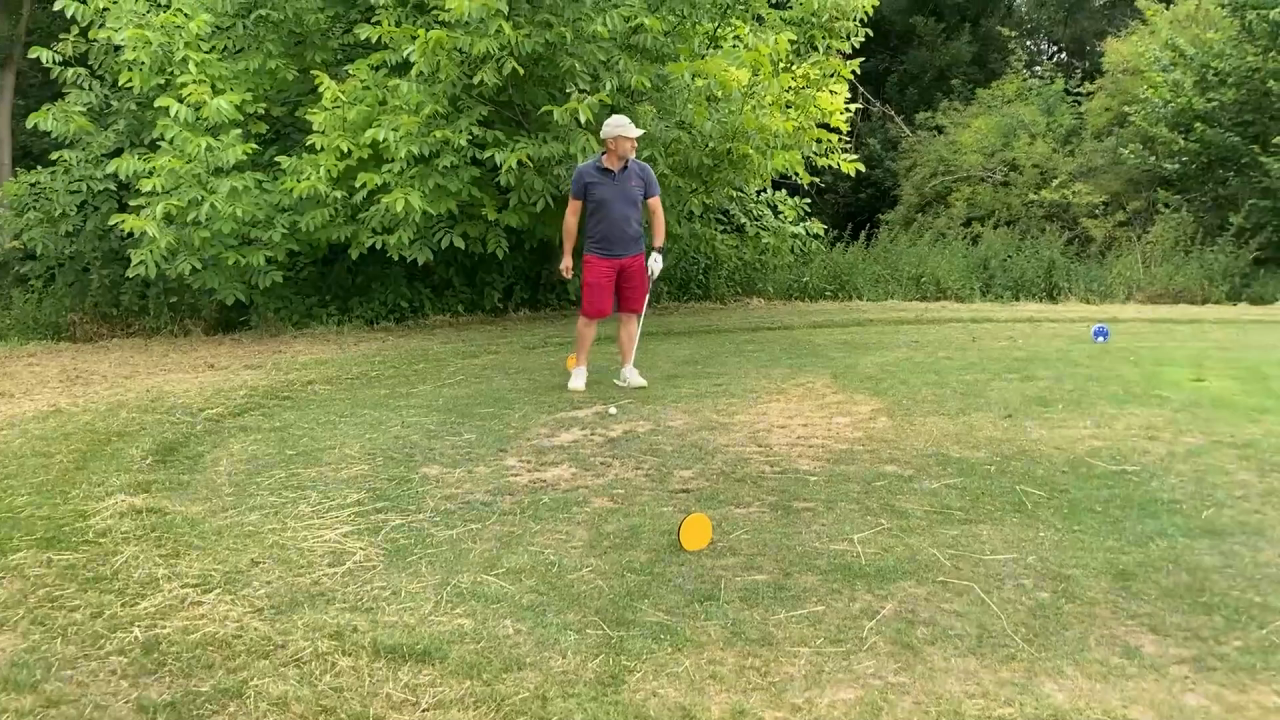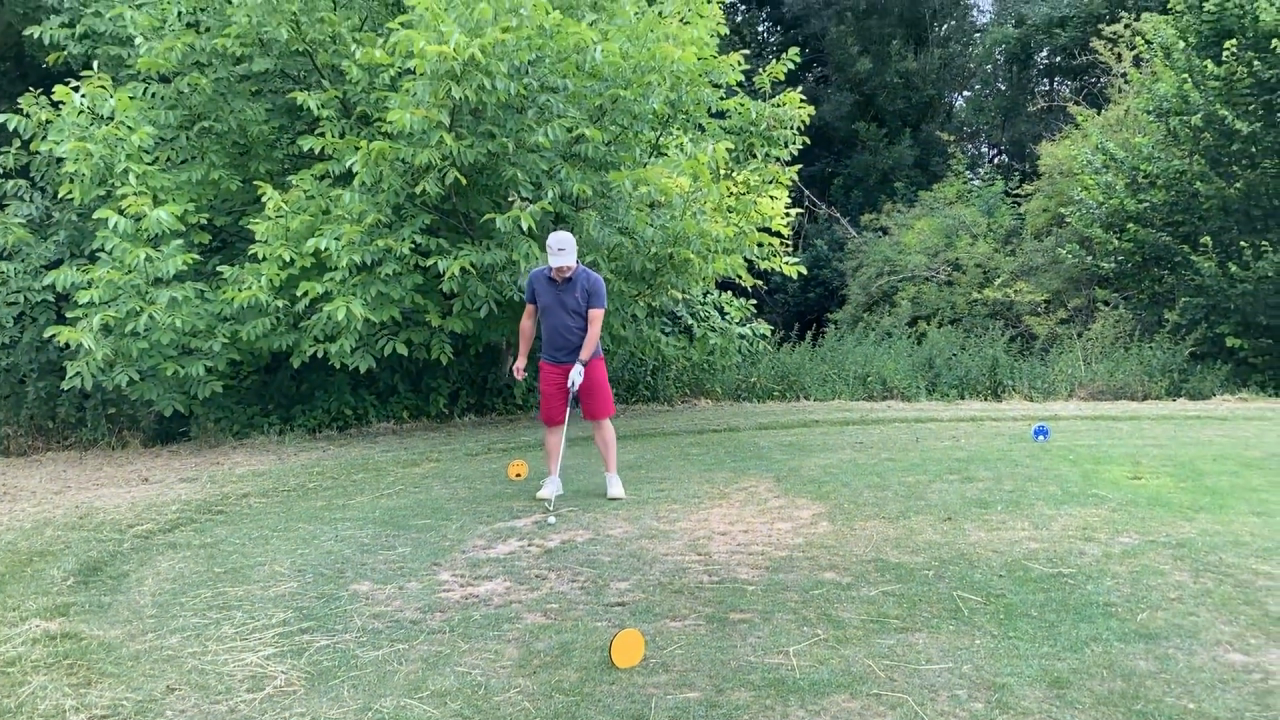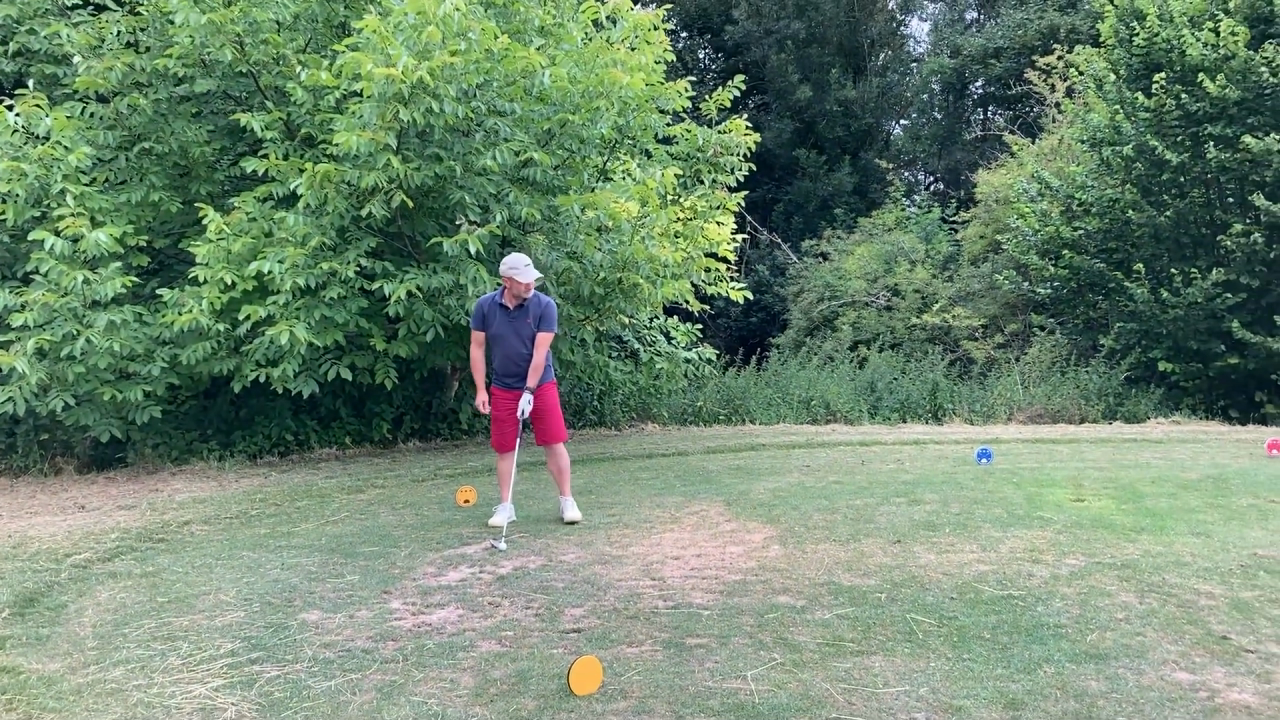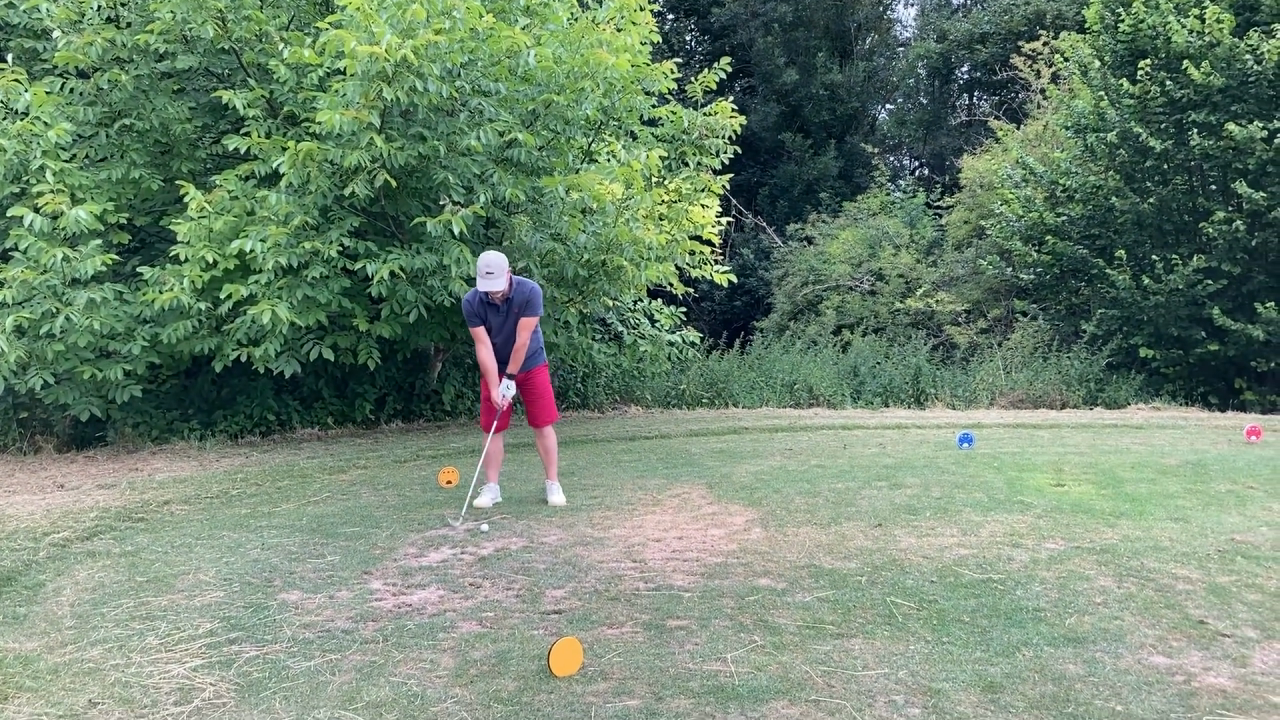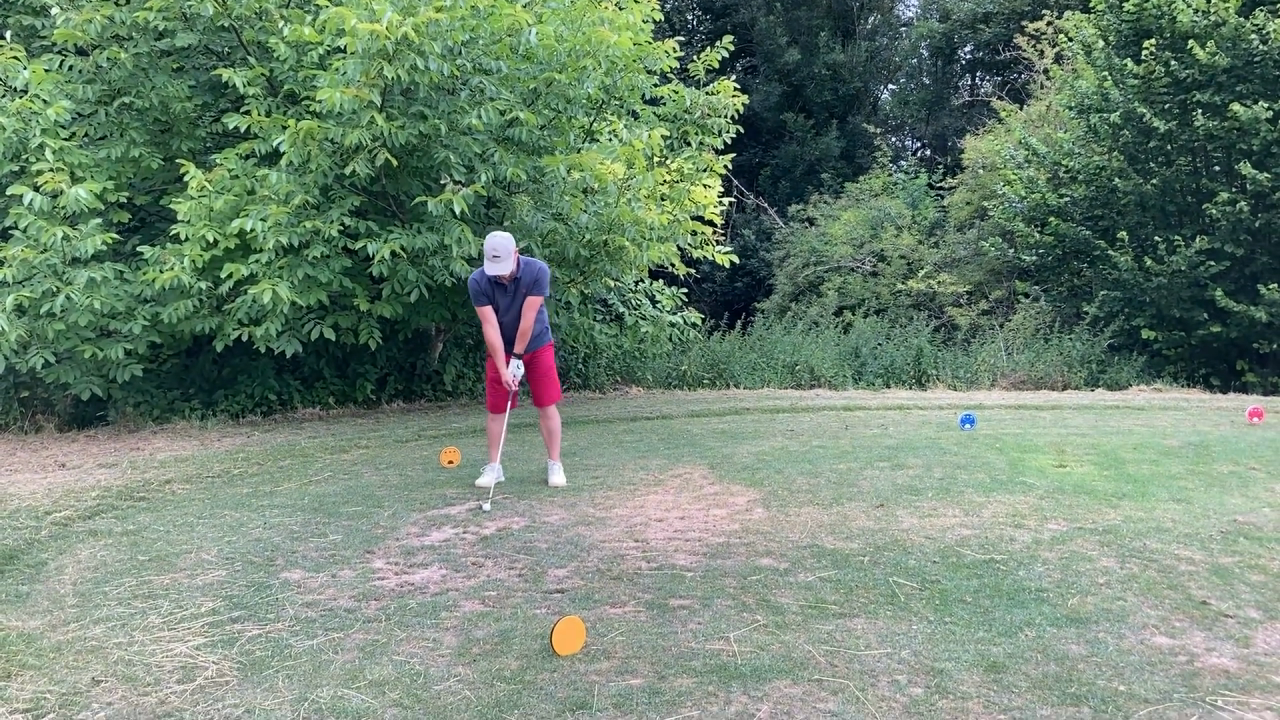
dt=1s
person 1, frame 1
left shoulder: (643, 172)
right shoulder: (585, 173)
left elbow: (656, 212)
right elbow: (572, 215)
left wrist: (657, 250)
right wrist: (567, 254)
left hip: (634, 256)
right hip: (598, 257)
left knee: (630, 314)
right knee: (590, 314)
left ankle: (628, 369)
right ankle: (580, 368)
person 1, frame 2
left shoulder: (593, 281)
right shoulder: (535, 279)
left elbow: (595, 327)
right elbow: (528, 319)
left wrist: (581, 363)
right wrist: (522, 356)
left hip: (588, 361)
right hip: (551, 364)
left knee: (601, 418)
right knee: (552, 423)
left ankle: (612, 477)
right ankle: (553, 479)
person 1, frame 3
left shoulder: (545, 305)
right shoulder: (484, 306)
left elbow: (540, 352)
right elbow: (477, 348)
left wrist: (529, 391)
right wrist: (481, 391)
left hip: (541, 385)
right hip: (503, 389)
left knee: (554, 443)
right knee: (504, 449)
left ankle: (567, 500)
right ankle: (505, 506)
person 1, frame 4
left shoulder: (530, 291)
right shoulder: (471, 302)
left elbow: (523, 340)
right elbow: (483, 347)
left wrist: (510, 378)
right wrist: (494, 388)
left hip: (532, 366)
right hip: (495, 369)
left knee: (543, 425)
right knee: (493, 429)
left ankle: (552, 483)
right ankle: (491, 487)
person 1, frame 5
left shoulder: (538, 270)
right shoulder: (477, 281)
left elbow: (528, 319)
right elbow: (490, 326)
left wrist: (518, 357)
right wrist: (503, 368)
left hip: (538, 346)
right hip: (501, 350)
left knee: (547, 405)
right knee: (496, 409)
left ankle: (554, 464)
right ankle: (494, 466)
